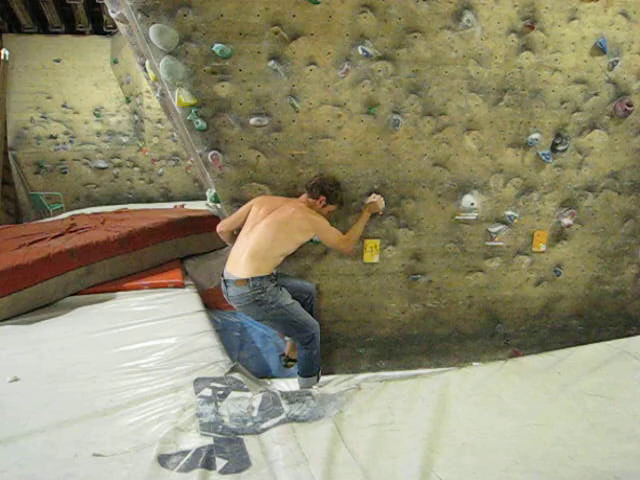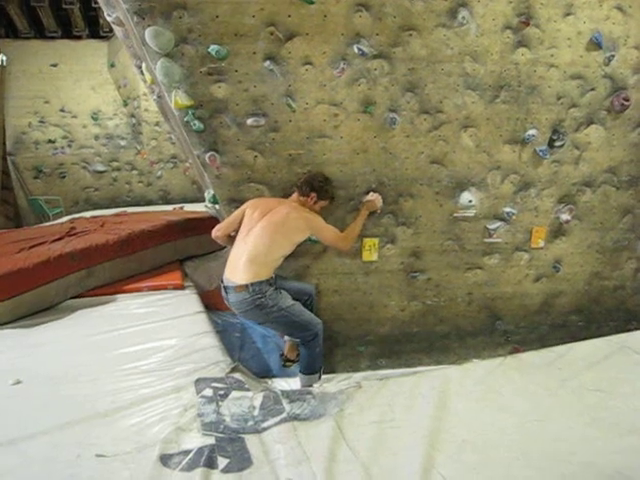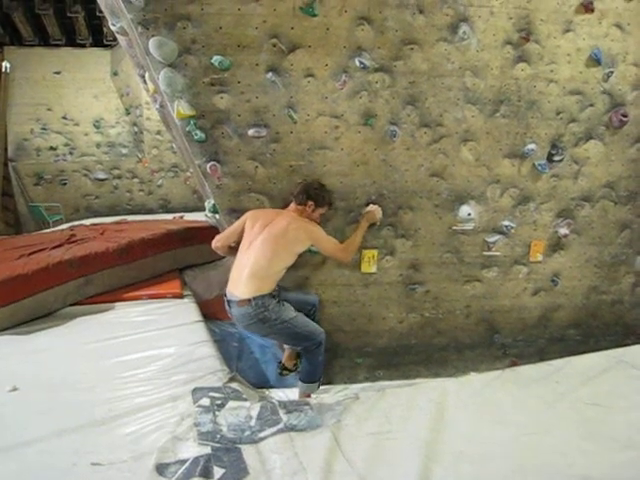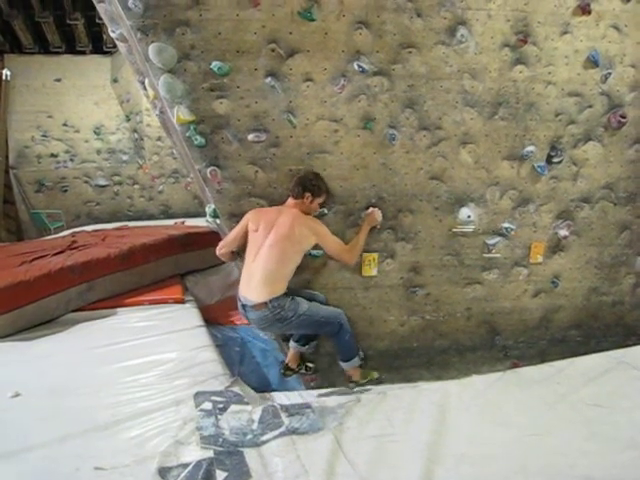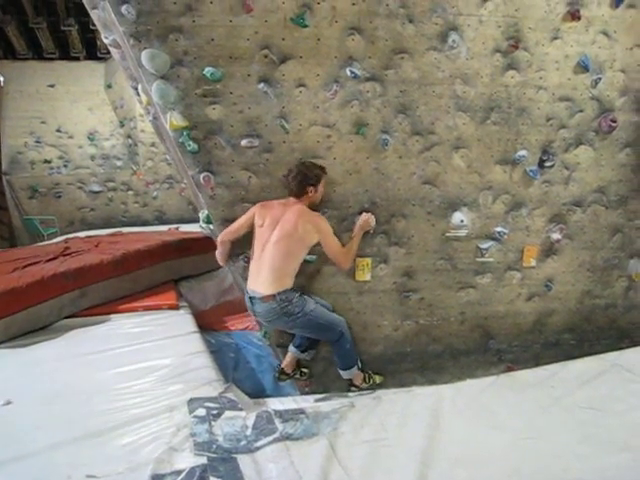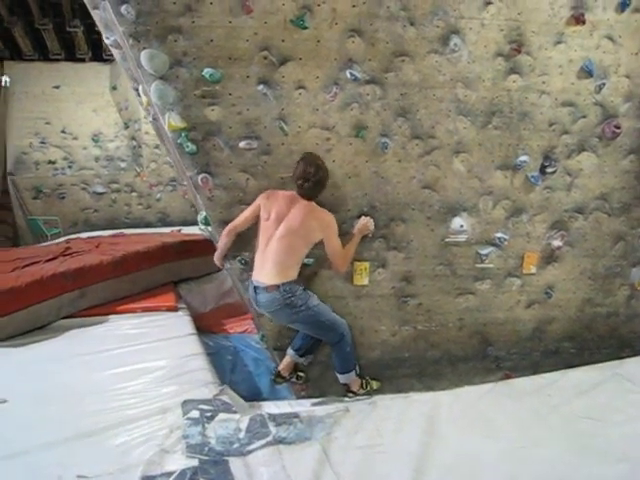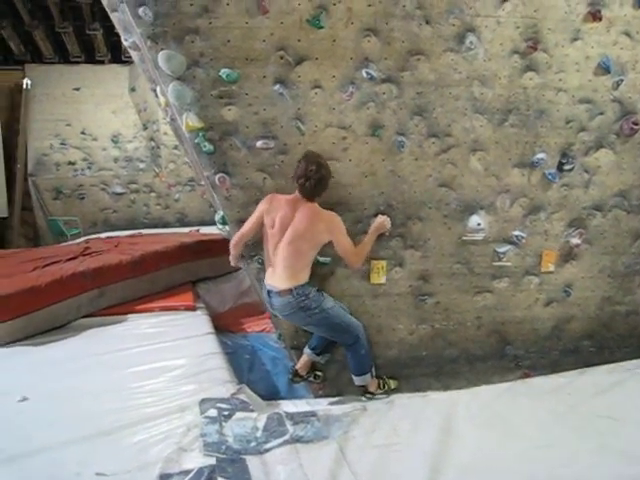
dt=0.7s
person 1, frame 1
left shoulder: (263, 200)
right shoulder: (311, 218)
left elbow: (222, 229)
right elbow: (347, 246)
right wrist: (367, 211)
left hip: (229, 283)
right hip: (251, 290)
left knee: (307, 292)
right knee: (310, 332)
right ankle: (307, 391)
person 1, frame 2
left shoulder: (256, 203)
right shoulder: (305, 217)
left elbow: (218, 234)
right elbow: (345, 243)
right wrist: (365, 210)
left hip: (229, 289)
right hip: (251, 295)
left knee: (306, 294)
right knee: (313, 329)
left ankle: (292, 349)
right ankle: (307, 390)
person 1, frame 3
left shoulder: (255, 214)
right shoulder: (306, 228)
left elbow: (218, 245)
right elbow: (345, 255)
right wrist: (365, 222)
left hip: (232, 302)
right hip: (254, 309)
left knee: (310, 304)
right knee: (316, 339)
left ankle: (289, 360)
right ankle: (304, 399)
person 1, frame 4
left shoulder: (256, 215)
right shoulder: (310, 226)
left elbow: (222, 251)
right elbow: (349, 257)
left wrist: (238, 257)
right wrist: (367, 225)
left hip: (245, 305)
right hip: (269, 311)
left knee: (317, 303)
right knee: (337, 320)
left ankle: (292, 361)
right ankle: (355, 372)
person 1, frame 5
left shoulder: (263, 208)
right shoulder: (315, 222)
left elbow: (224, 238)
right elbow: (344, 262)
left wrist: (222, 258)
right wrist: (359, 231)
left hip: (253, 300)
right hip: (276, 304)
left knee: (322, 312)
right knee: (338, 328)
left ankle: (288, 365)
right ankle: (357, 378)
person 1, frame 6
left shoulder: (269, 198)
right shoulder: (323, 219)
left elbow: (230, 231)
right elbow: (340, 265)
left wrist: (219, 255)
right wrist: (358, 233)
left hip: (256, 292)
right hip: (281, 295)
left knee: (320, 318)
right knee: (339, 330)
left ankle: (286, 368)
right ankle: (354, 384)
person 1, frame 7
left shoulder: (271, 202)
right shoulder: (328, 221)
left elbow: (236, 242)
right elbow: (354, 261)
left wrist: (234, 258)
right wrist: (374, 231)
left hip: (271, 295)
right hip: (295, 298)
left knee: (338, 315)
right knee: (353, 331)
left ankle: (303, 366)
right ankle: (370, 384)
